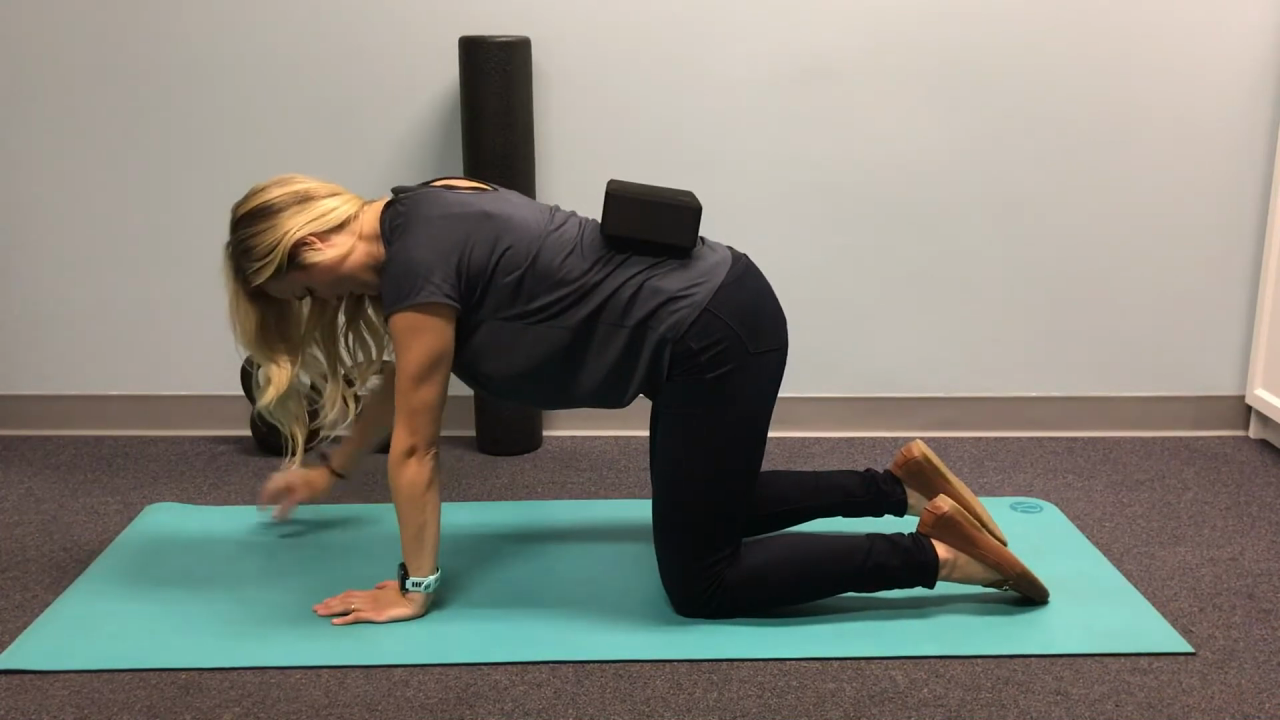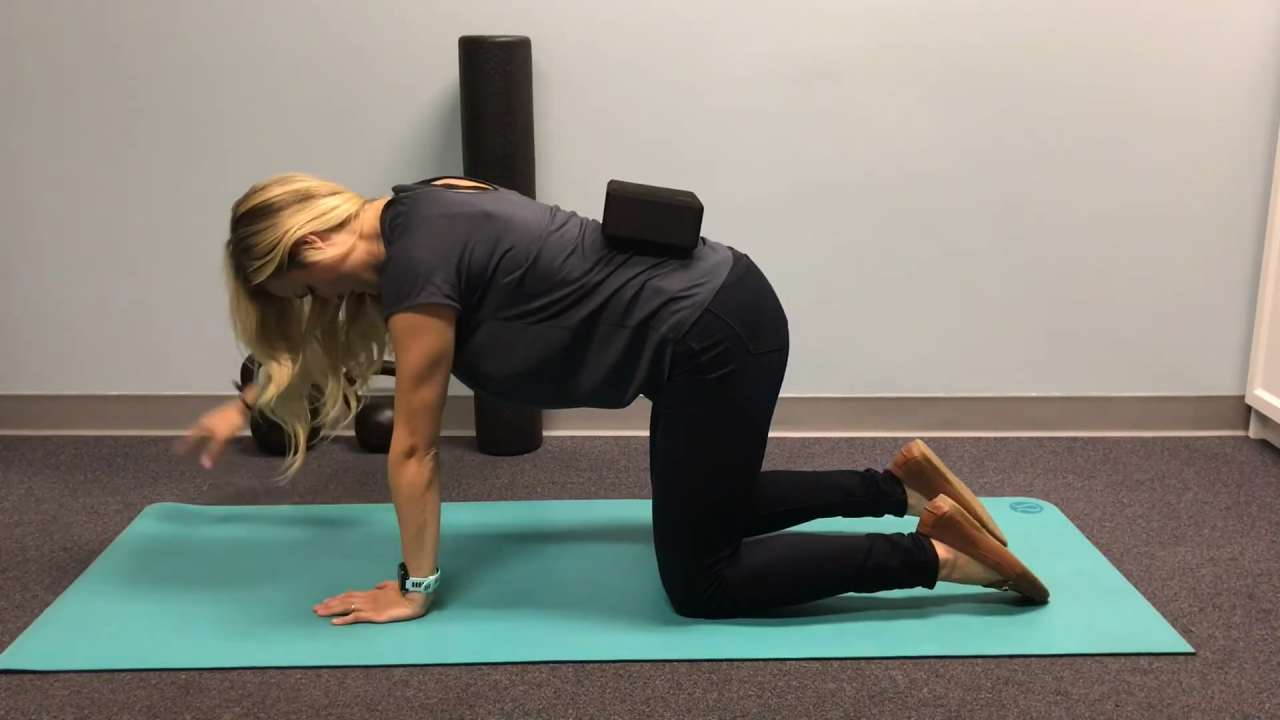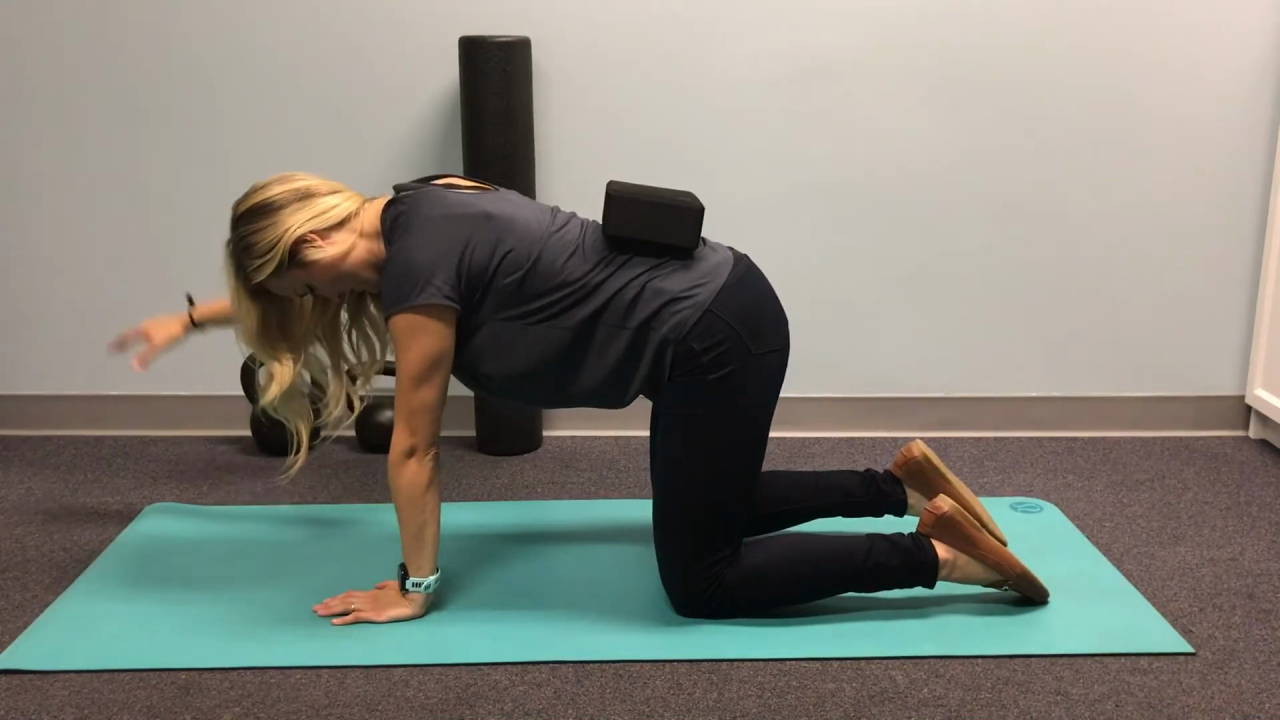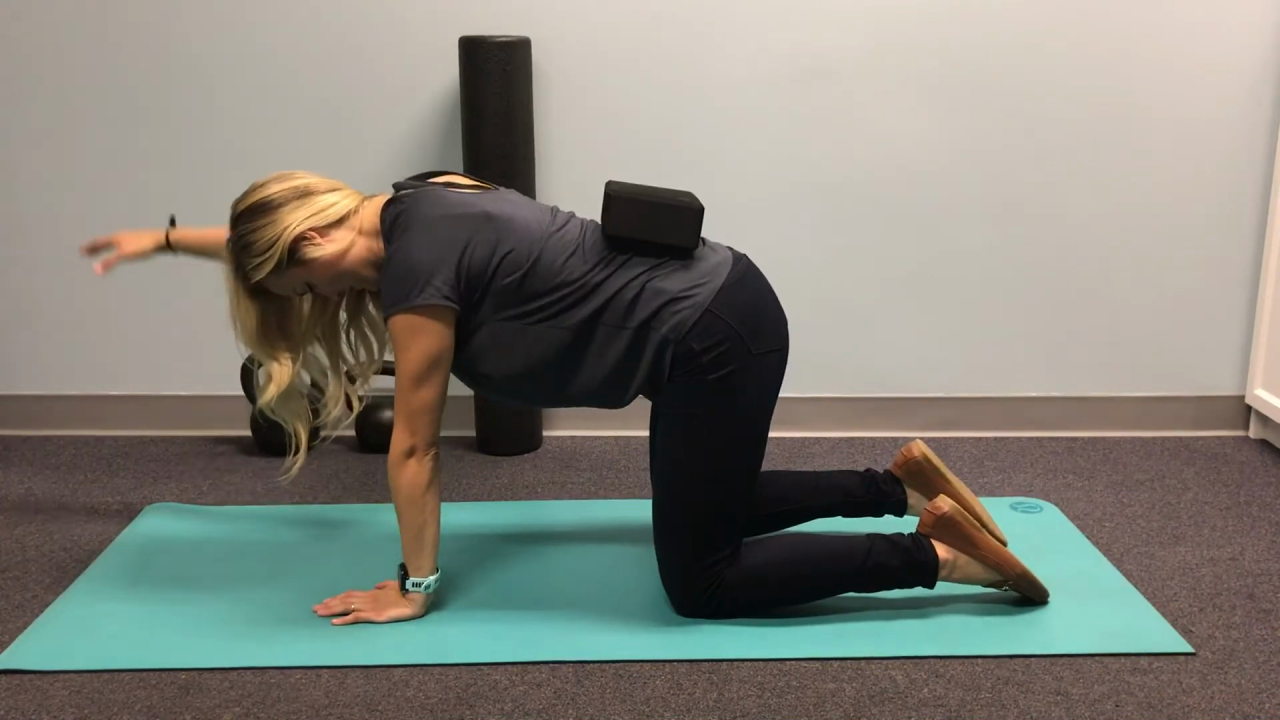
dt=0.2s
person 1, frame 1
left shoulder: (414, 262)
right shoulder: (419, 215)
left elbow: (414, 444)
right elbow: (395, 376)
left wrist: (413, 586)
right wrist: (329, 466)
left hip: (712, 339)
right hip: (723, 307)
left knee: (699, 580)
right knee: (713, 506)
left ankle: (941, 553)
right ankle: (901, 483)
person 1, frame 2
left shoulder: (414, 262)
right shoulder: (415, 215)
left elbow: (414, 446)
right elbow: (344, 334)
left wrist: (413, 587)
right wrist: (244, 404)
left hip: (712, 341)
right hip: (724, 308)
left knee: (701, 580)
right knee: (715, 505)
left ankle: (939, 552)
right ankle: (900, 483)
person 1, frame 3
left shoulder: (414, 264)
right shoulder: (414, 213)
left elbow: (414, 447)
right elbow: (292, 262)
left wrist: (414, 586)
right wrist: (188, 319)
left hip: (714, 343)
right hip: (722, 310)
left knee: (700, 579)
right knee: (711, 508)
left ankle: (934, 553)
right ankle: (901, 483)
person 1, frame 4
left shoulder: (414, 265)
right shoulder: (410, 211)
left elbow: (414, 446)
right elbow: (274, 230)
left wrist: (413, 587)
right wrist: (165, 237)
left hip: (712, 341)
right hip: (722, 308)
left knee: (701, 580)
right knee: (710, 505)
left ankle: (934, 553)
right ankle: (902, 484)
